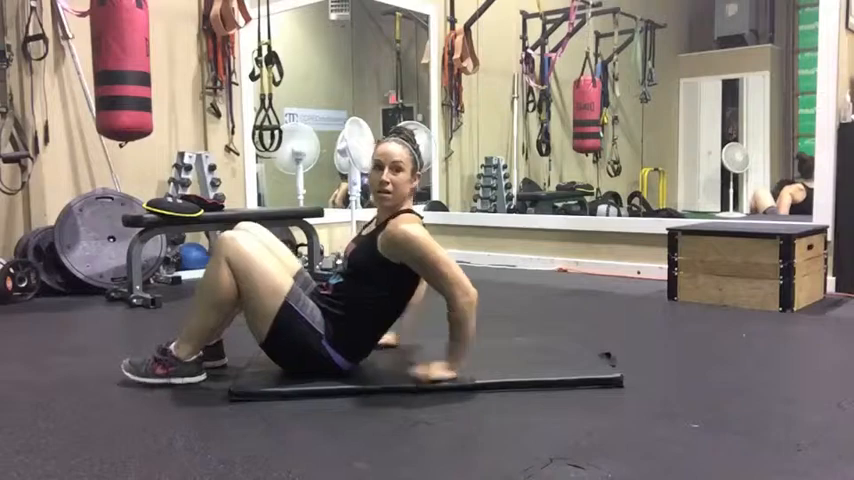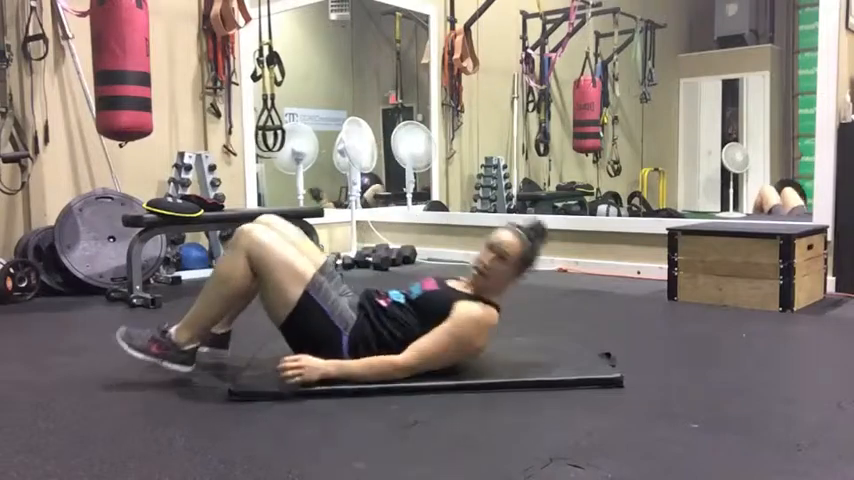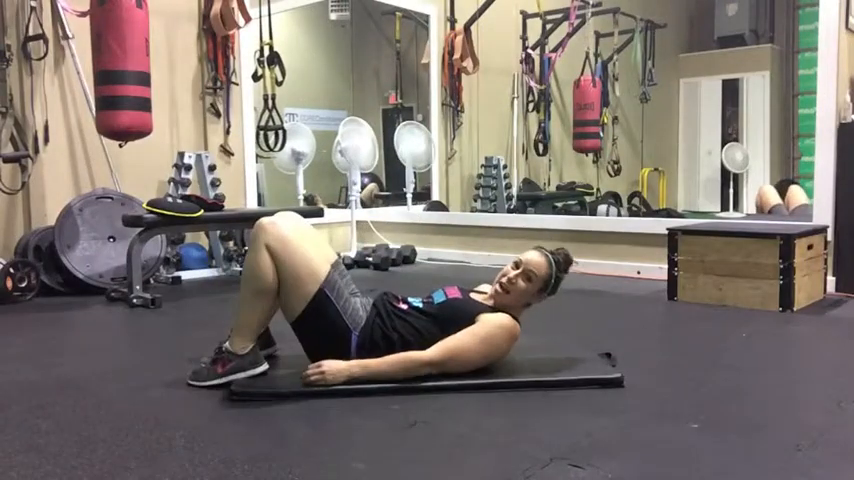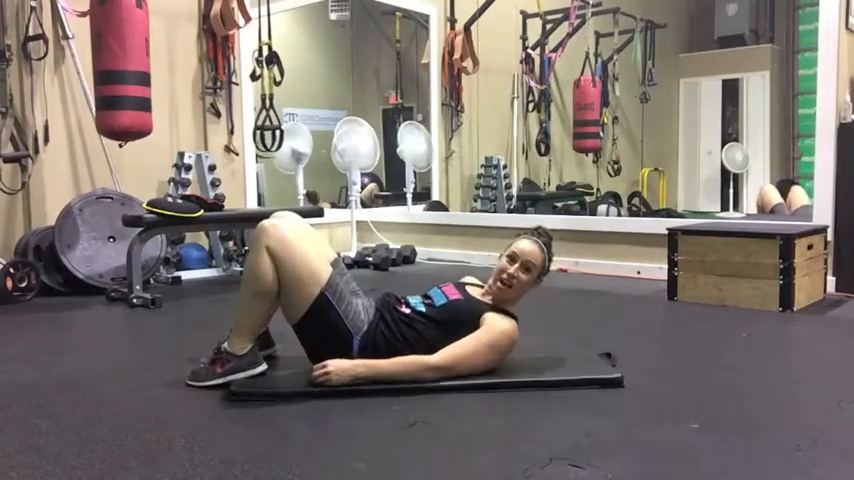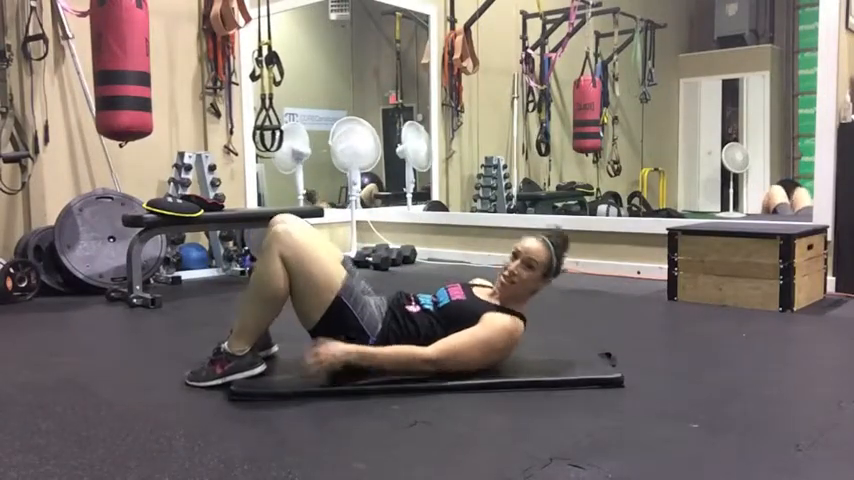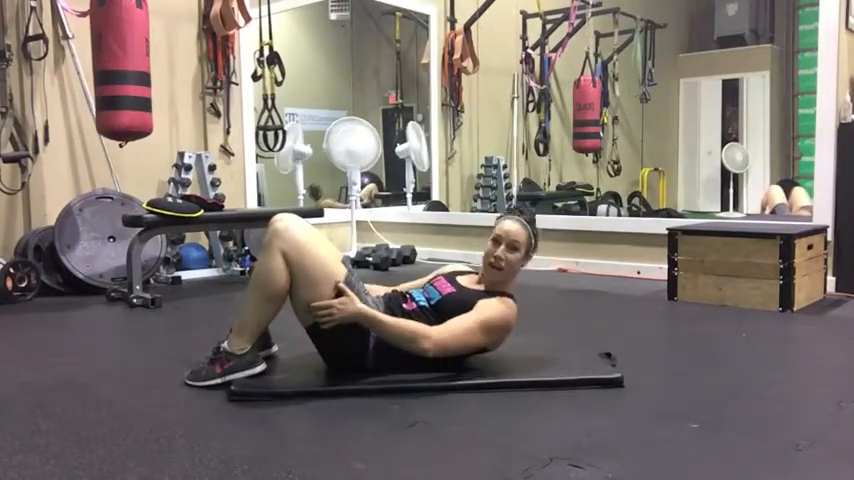
dt=0.5s
person 1, frame 1
left shoulder: (402, 231)
right shoulder: (382, 221)
left elbow: (464, 295)
right elbow: (414, 277)
left wrist: (451, 364)
right wrist: (384, 331)
left hip: (323, 349)
right hip: (318, 313)
left knee: (230, 245)
right knee: (246, 231)
left ankle: (183, 358)
right ankle: (207, 345)
person 1, frame 2
left shoulder: (480, 315)
right shoulder: (466, 286)
left elbow: (404, 364)
left wrist: (326, 368)
left hip: (345, 339)
right hip: (352, 311)
left knee: (250, 239)
right knee: (268, 225)
left ankle: (180, 343)
right ankle: (215, 329)
person 1, frame 3
left shoulder: (502, 326)
right shoulder: (484, 295)
left elbow: (429, 361)
left wrist: (350, 369)
left hip: (354, 340)
right hip: (365, 313)
left knee: (269, 233)
right knee: (284, 222)
left ankle: (240, 354)
right ankle: (256, 335)
person 1, frame 4
left shoulder: (501, 328)
right shoulder: (472, 284)
left elbow: (435, 366)
left wrist: (355, 369)
left hip: (356, 341)
right hip: (365, 313)
left knee: (271, 236)
right knee: (282, 222)
left ankle: (238, 354)
right ankle: (256, 336)
person 1, frame 5
left shoulder: (506, 327)
right shoulder: (483, 287)
left elbow: (429, 359)
left wrist: (349, 353)
left hip: (370, 337)
right hip: (378, 310)
left knee: (283, 240)
right knee: (284, 225)
left ankle: (238, 354)
right ankle: (255, 337)
person 1, frame 6
left shoulder: (500, 310)
right shoulder: (460, 271)
left elbow: (430, 342)
left wrist: (360, 312)
right wrist: (348, 287)
left hip: (366, 344)
right hip: (372, 317)
left knee: (285, 237)
right knee: (284, 226)
left ankle: (238, 352)
right ankle: (254, 337)
